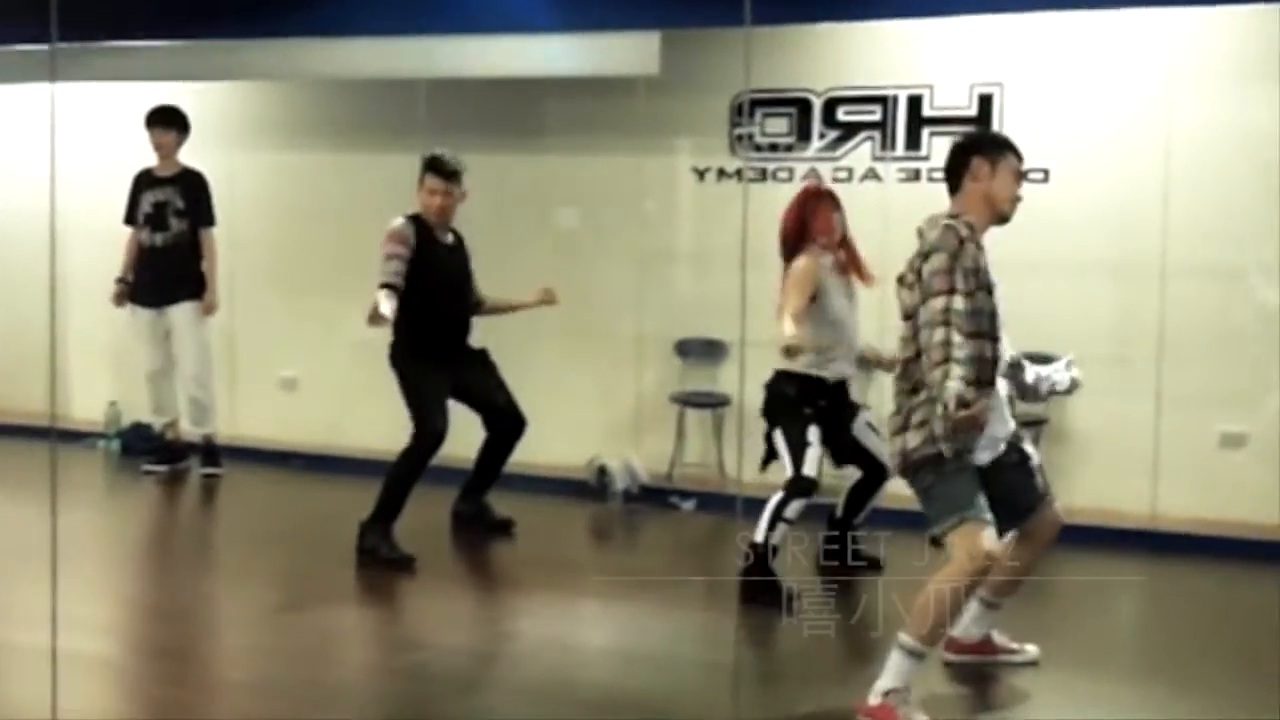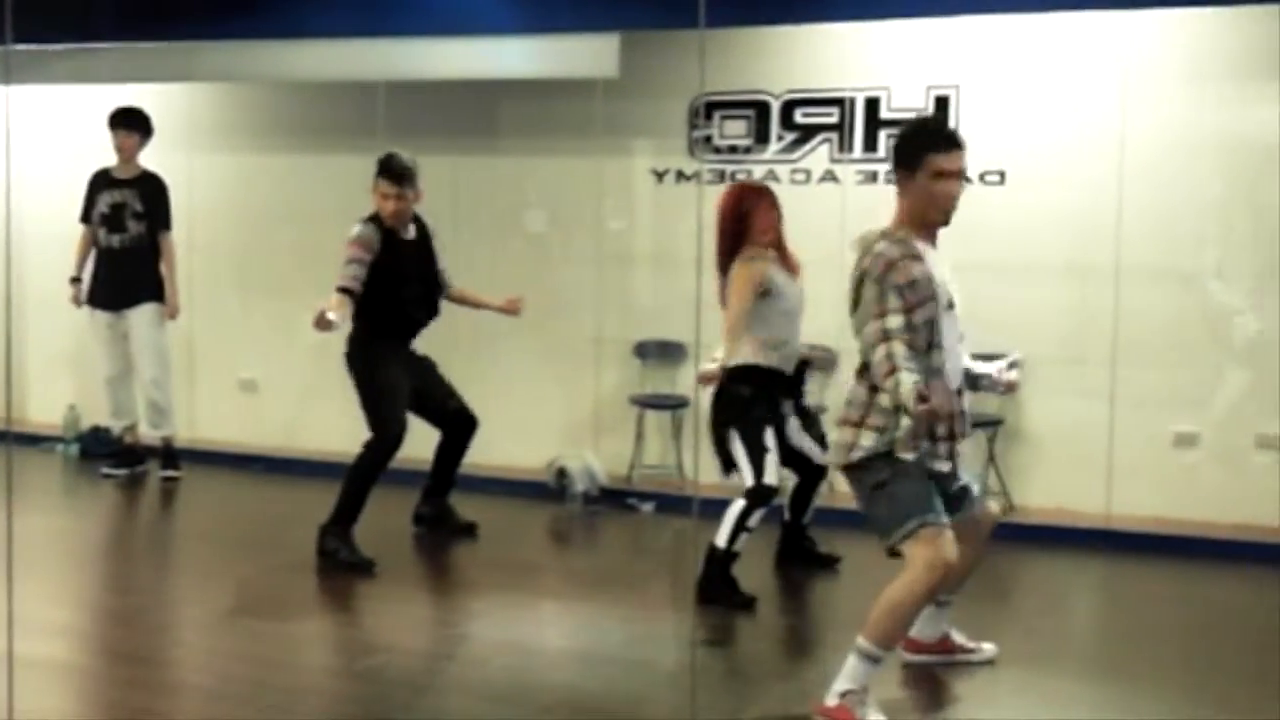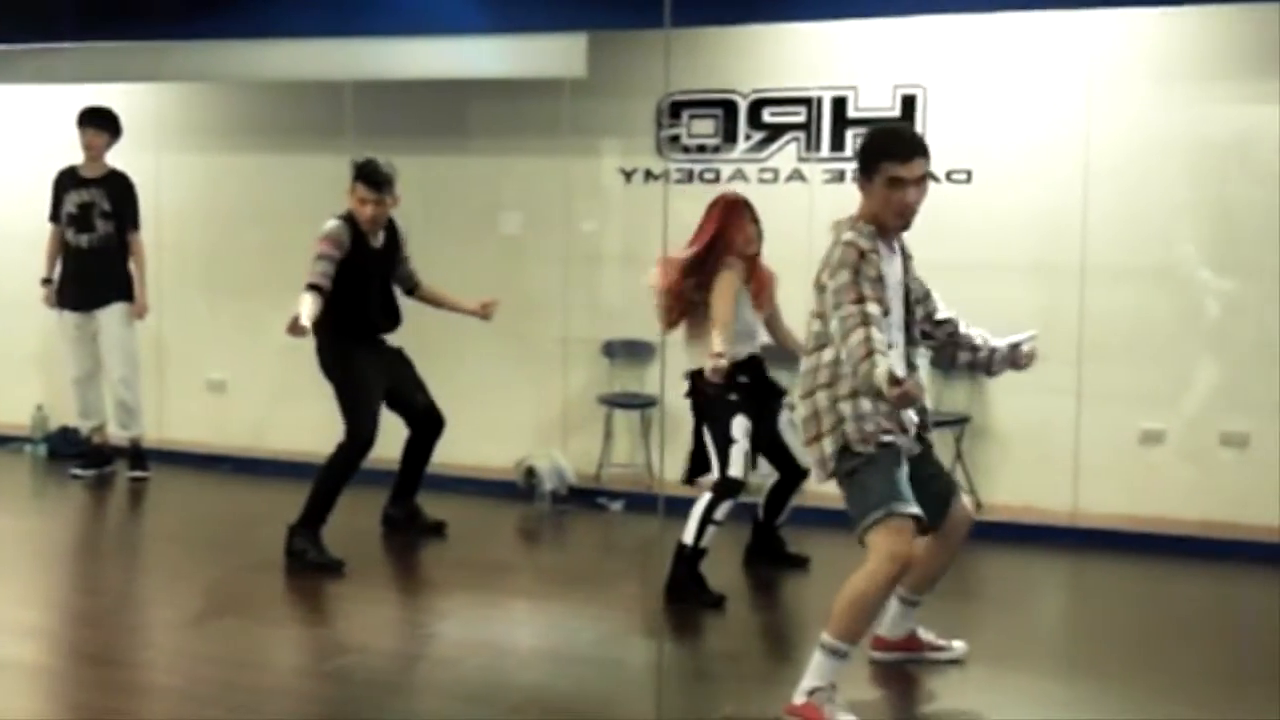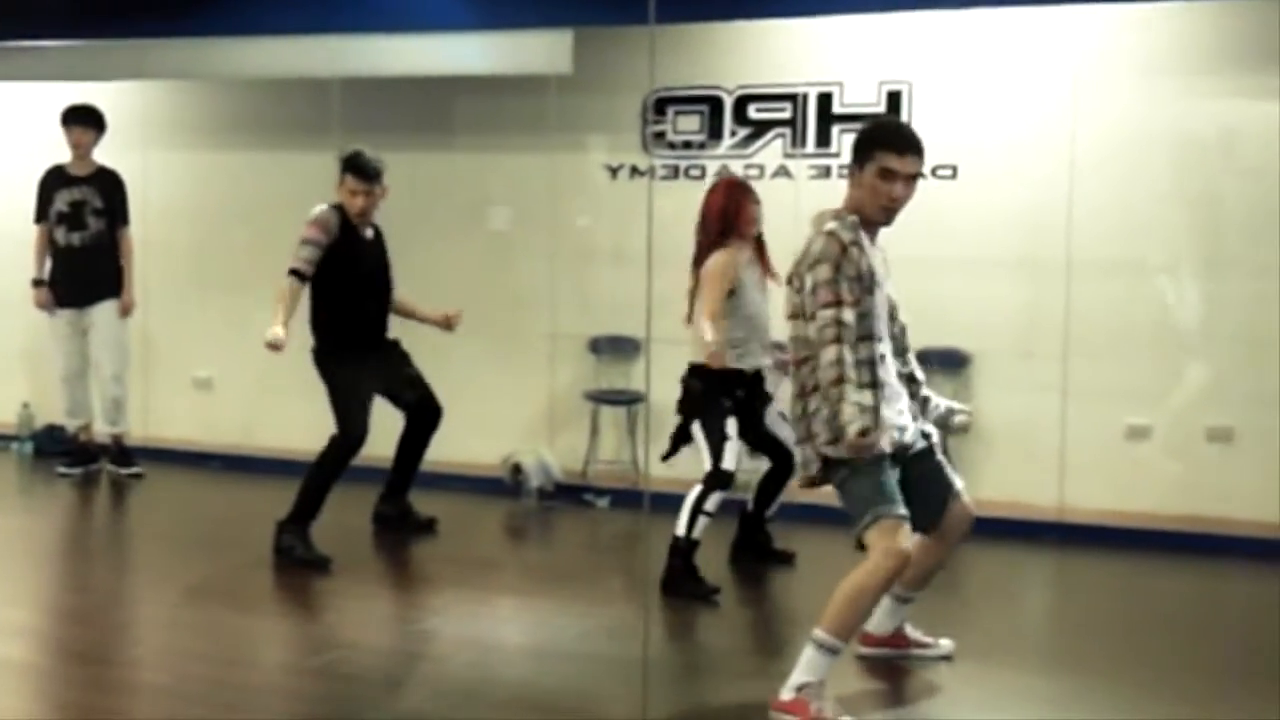
dt=0.3s
person 1, frame 1
left shoulder: (967, 244)
right shoulder: (948, 236)
right elbow: (941, 333)
right wrist: (954, 398)
left hip: (981, 428)
right hip: (939, 432)
left knee: (1041, 522)
right knee: (976, 552)
left ankle: (971, 634)
person 1, frame 2
left shoulder: (924, 250)
right shoulder: (888, 256)
right elbow: (887, 348)
right wrist: (913, 398)
left hip: (923, 431)
right hip: (889, 438)
left knee: (975, 520)
right knee: (933, 557)
left ankle: (925, 635)
person 1, frame 3
left shoulder: (894, 250)
right shoulder: (852, 248)
left elbow: (935, 325)
right elbow: (860, 333)
left wrist: (1001, 352)
right wrist: (887, 380)
left hip: (895, 426)
right hip: (852, 425)
left knee: (953, 519)
right knee: (898, 548)
left ankle: (896, 632)
person 1, frame 4
left shoulder: (867, 242)
right shoulder: (833, 241)
right elbow: (832, 342)
left wrist: (928, 402)
right wrist: (854, 418)
left hip: (897, 423)
right hip: (851, 433)
left knee: (953, 516)
right knee: (895, 548)
left ankle: (883, 628)
person 2, frame 1
left shoulder: (840, 267)
right shoulder: (808, 266)
right elbow: (791, 314)
left wrist: (883, 359)
right wrist: (792, 336)
left hip: (832, 391)
right hip: (797, 391)
left knee: (877, 467)
right knee: (803, 479)
left ankle: (838, 546)
right ankle: (756, 574)
person 2, frame 2
left shoulder: (777, 263)
right shoulder: (748, 266)
right elbow: (733, 318)
right wrist: (721, 362)
left hip: (776, 386)
right hip: (748, 387)
left knee: (814, 464)
right knee: (763, 487)
left ankle: (794, 543)
right ankle: (714, 578)
person 2, frame 3
left shoulder: (758, 276)
right shoulder: (726, 277)
left elbow: (775, 325)
right elbow: (720, 323)
right wrist: (717, 356)
left hip: (750, 385)
right hip: (722, 388)
left knee: (796, 466)
right knee: (730, 480)
left ankle: (763, 543)
right ankle: (683, 577)
person 2, frame 4
left shoulder: (753, 258)
right shoulder: (723, 260)
right elbow: (706, 314)
left wrist: (770, 356)
right wrist: (712, 345)
left hip: (747, 384)
right hip: (715, 385)
left knee: (789, 456)
right knee: (722, 473)
left ankle: (750, 539)
right ankle: (678, 570)
person 3, frame 1
left shoulder: (457, 242)
right shoulder: (404, 231)
left elbow: (471, 303)
right elbow: (390, 285)
left wrist: (530, 302)
right wrist: (385, 312)
left hip: (460, 354)
right hip: (417, 356)
left knee: (509, 423)
right knee: (430, 435)
left ankle: (469, 505)
right ankle: (375, 531)
person 3, frame 2
left shoulder: (421, 230)
right shoulder: (367, 234)
left elbow: (439, 286)
right elbow: (349, 289)
left wrist: (495, 305)
right wrist: (332, 314)
left hip: (404, 353)
right hip: (374, 353)
left knee: (461, 422)
right knee: (388, 436)
left ankle: (432, 507)
right ankle: (335, 535)
person 3, frame 3
left shoulder: (392, 232)
right shoulder: (337, 231)
left elbow: (410, 283)
right elbow: (317, 287)
left wrist: (468, 308)
right wrist: (305, 317)
left hip: (377, 348)
right hip: (344, 348)
left knee: (429, 419)
right knee: (361, 436)
left ankle: (400, 509)
right ankle: (304, 535)
person 3, frame 4
left shoulder: (375, 234)
right shoulder: (327, 219)
right elbow: (299, 273)
left wrist: (433, 318)
right wrist: (280, 323)
left hip: (377, 346)
right hip: (340, 350)
left knee: (426, 412)
right knee: (352, 435)
left ankle: (392, 506)
right ankle: (292, 531)
person 4, frame 1
left shoulder: (193, 181)
right shoulder: (141, 181)
left elbow: (206, 236)
right elbow: (136, 234)
left wrist: (211, 287)
right wrist: (124, 280)
left hip: (185, 291)
right hip: (146, 291)
left knee: (194, 369)
right knee: (156, 370)
person 4, frame 2
left shoulder: (153, 185)
right shoulder: (99, 181)
left elbow: (165, 239)
right elbow: (89, 233)
left wrist: (172, 291)
right wrist: (76, 278)
left hip: (144, 294)
right hip: (104, 293)
left knee: (153, 373)
right knee: (114, 373)
person 4, frame 3
left shoulder: (120, 184)
right shoulder: (64, 180)
left elbow: (134, 239)
right elbow: (56, 232)
left wrist: (141, 291)
right wrist: (48, 279)
left hip: (113, 294)
right hip: (72, 293)
left knee: (121, 372)
right knee: (82, 374)
person 4, frame 4
left shoulder: (110, 181)
right shoulder: (51, 179)
left elbow: (123, 236)
right elbow: (43, 233)
left wrist: (128, 287)
right wrist: (39, 281)
left hip: (105, 292)
right hip: (64, 291)
left knee: (111, 370)
right knee: (70, 371)
